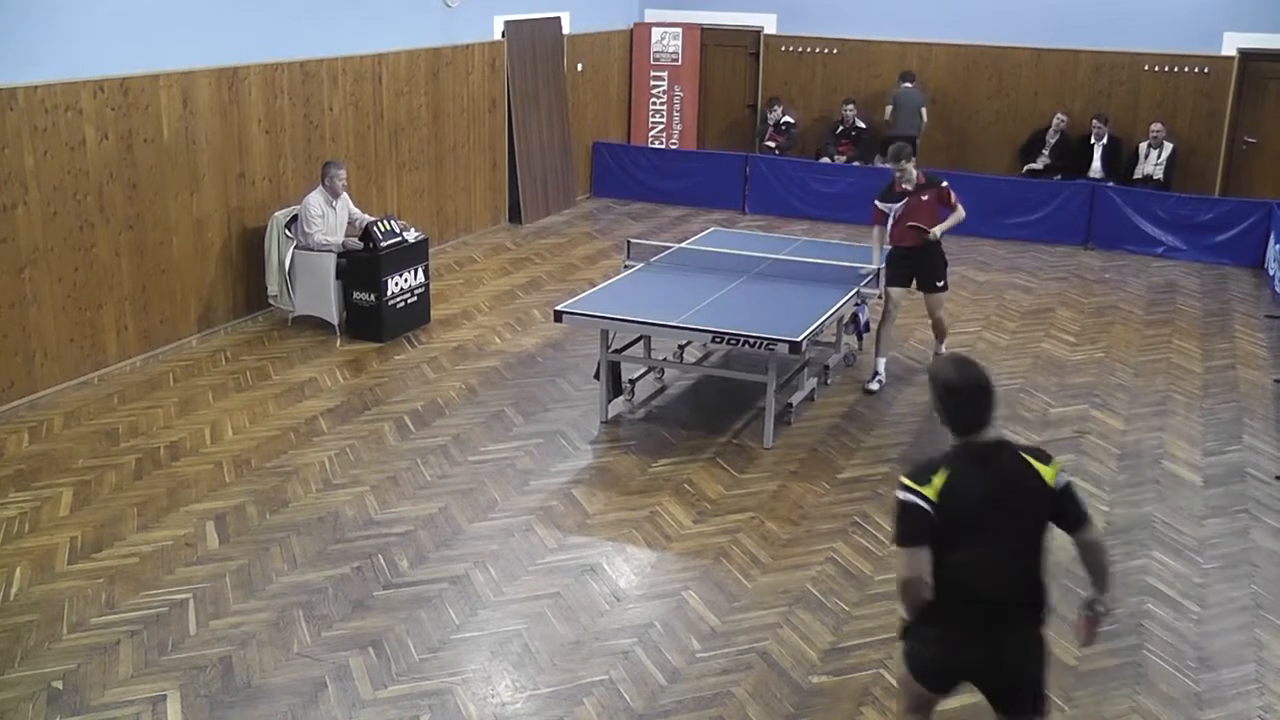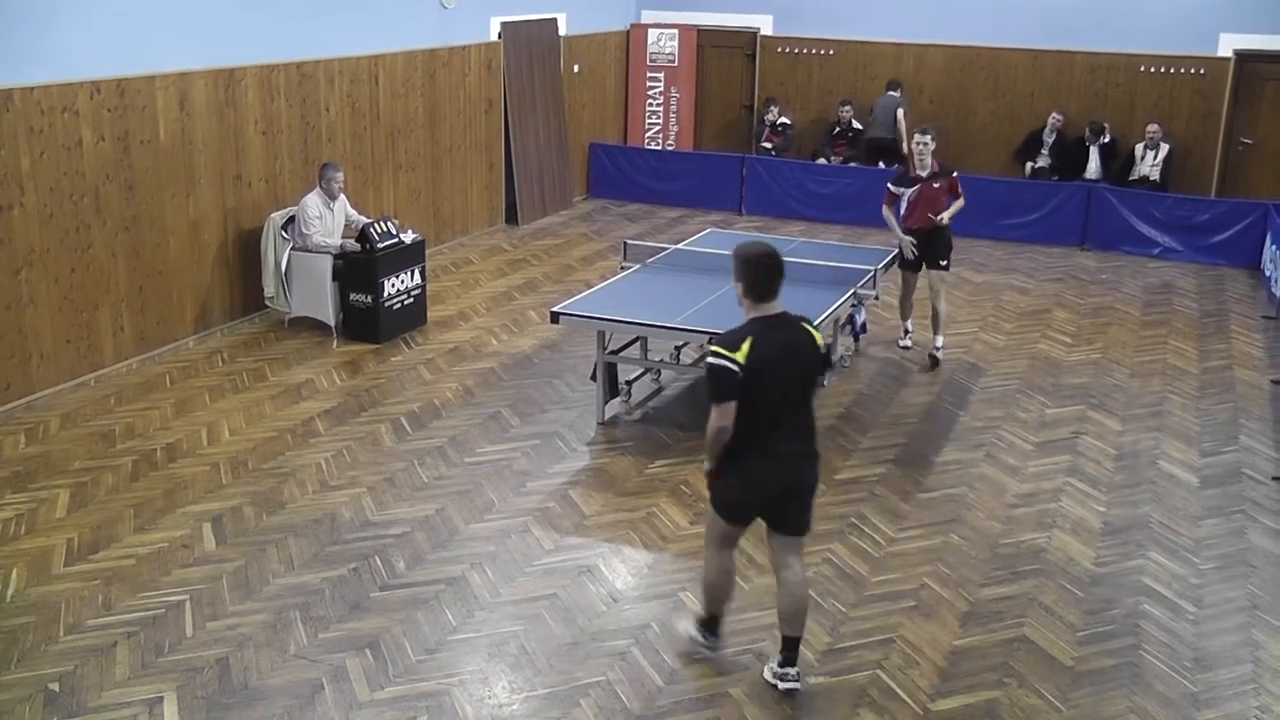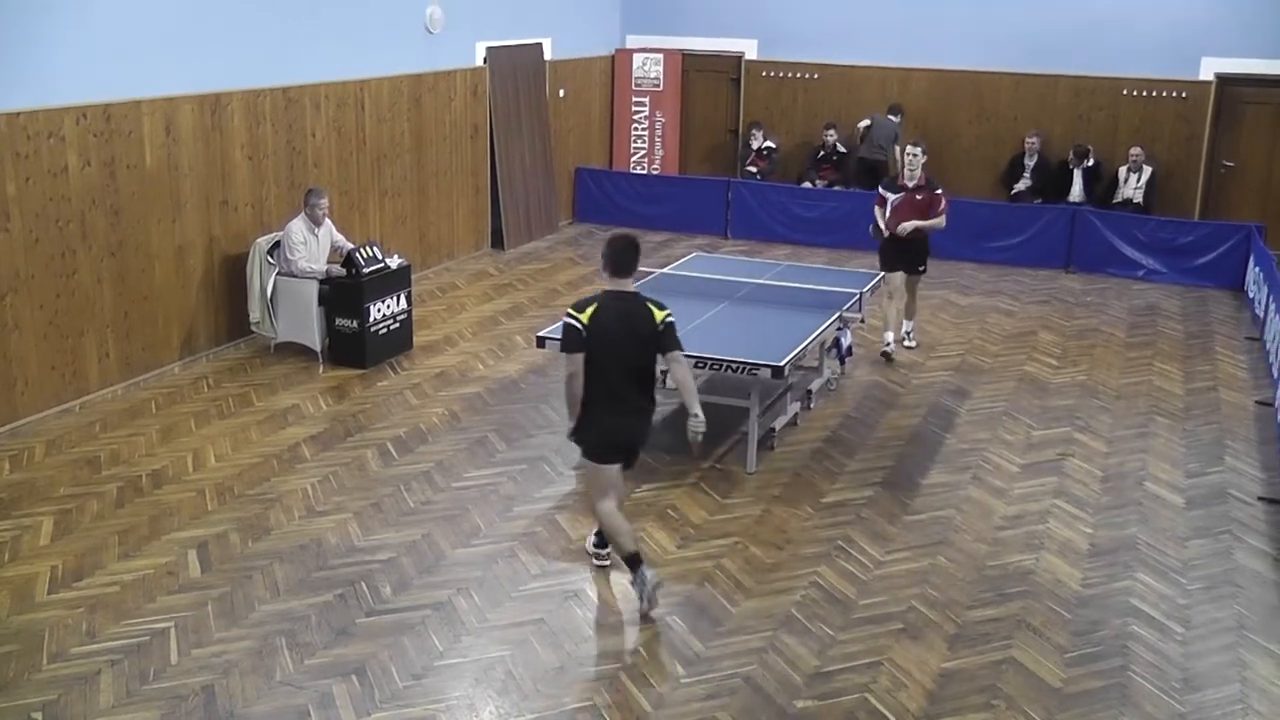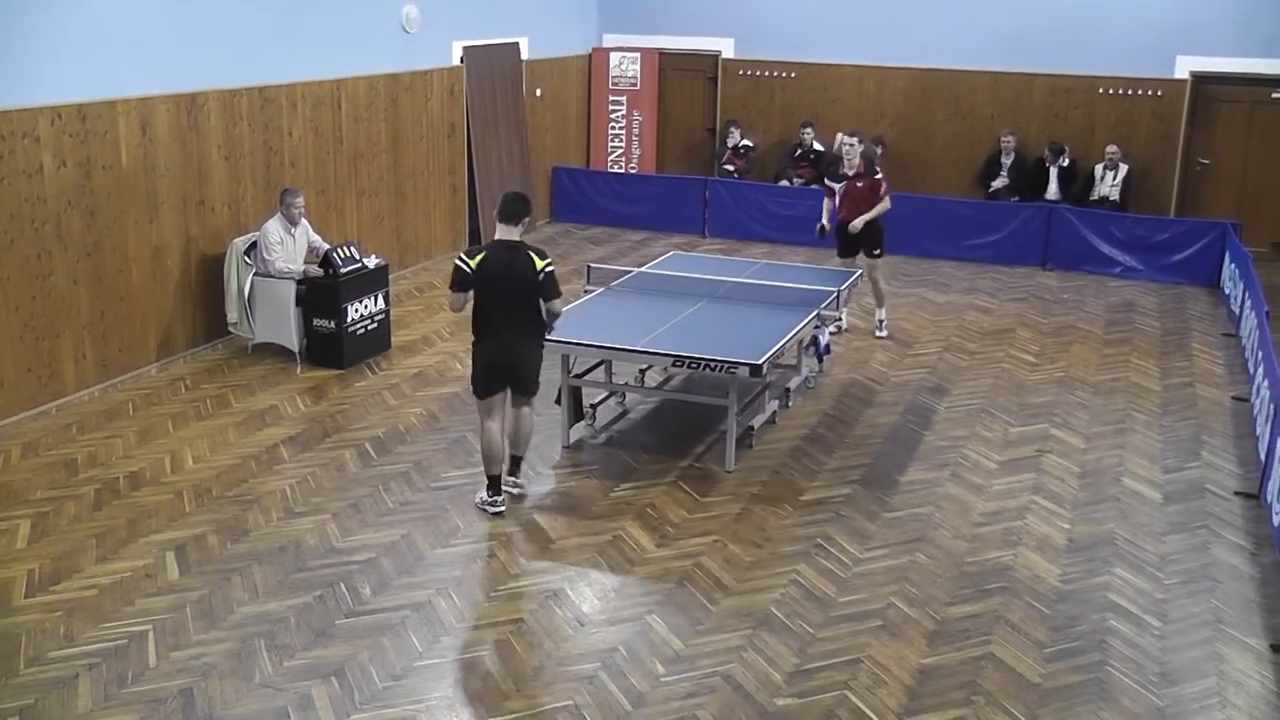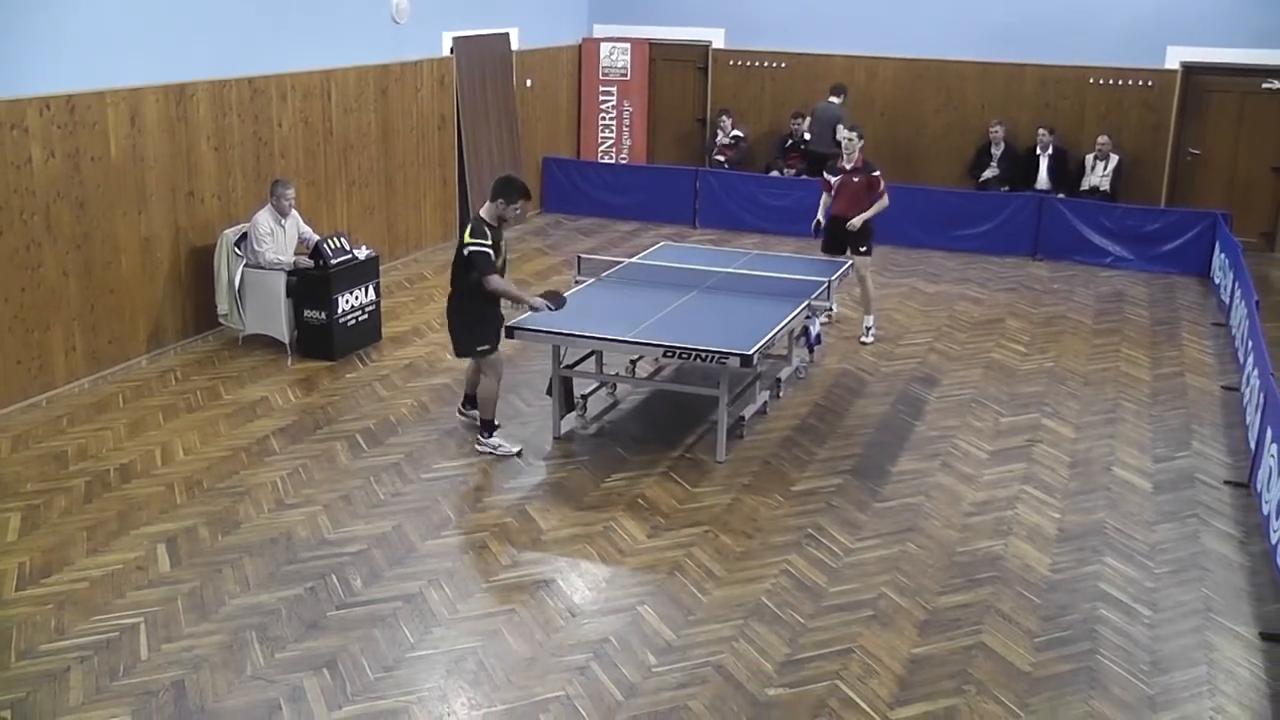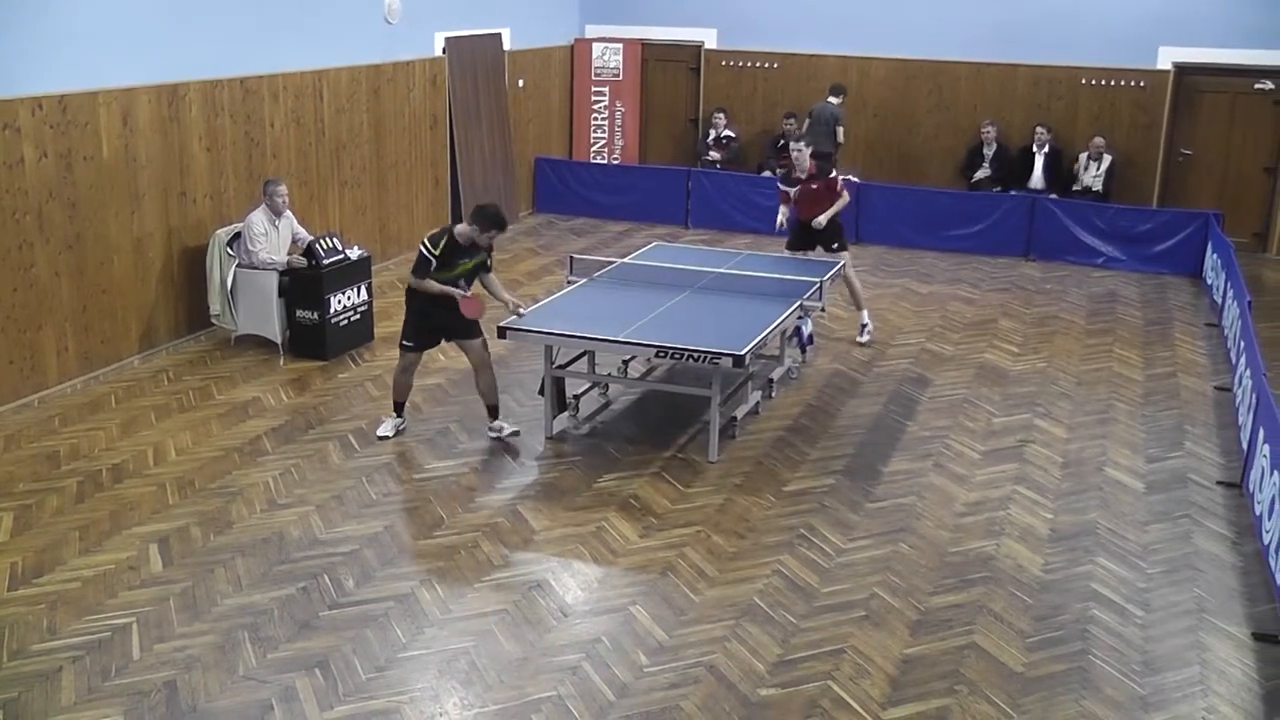
dt=0.7s
person 1, frame 1
left shoulder: (922, 484)
right shoulder: (1040, 467)
left elbow: (911, 578)
right elbow: (1090, 542)
left wrist: (919, 619)
right wrist: (1099, 594)
left hip: (946, 631)
right hip: (1020, 635)
person 1, frame 2
left shoulder: (729, 349)
right shoulder: (809, 333)
left elbow: (722, 425)
left wrist: (711, 460)
left hip: (747, 472)
right hip: (798, 468)
left knee: (719, 546)
right knee: (789, 561)
left ankle: (709, 632)
right ankle: (787, 664)
person 1, frame 3
left shoulder: (580, 313)
right shoulder: (656, 312)
left elbow: (572, 374)
right elbow: (678, 364)
left wrist: (574, 418)
right wrist: (695, 413)
left hip: (599, 420)
right hip: (638, 418)
left knee: (604, 503)
right knee: (614, 485)
left ankle: (640, 571)
right ankle: (602, 546)
person 1, frame 4
left shoulder: (472, 259)
right shoulder: (538, 258)
left elbow: (456, 304)
right elbow: (555, 308)
right wrist: (547, 322)
left hip: (489, 350)
right hip: (527, 349)
left knee: (491, 420)
right knee: (523, 407)
left ankle: (494, 493)
right ankle: (514, 475)
person 1, frame 5
left shoulder: (495, 224)
right shoulder: (478, 235)
right elbow: (490, 280)
left wrist: (520, 294)
right wrist: (526, 299)
left hip: (486, 307)
right hip: (468, 310)
left knee: (484, 364)
right knee: (493, 369)
left ankle: (469, 406)
right ankle: (486, 436)
person 1, frame 6
left shoulder: (483, 245)
right shoulder: (436, 243)
left elbow: (486, 274)
right elbow: (416, 281)
left wrist: (506, 299)
right wrist: (451, 291)
left hip: (459, 307)
right hip: (424, 308)
left knee: (482, 360)
right knee: (407, 364)
left ankle: (494, 420)
right ankle: (397, 416)
person 2, frame 1
left shoulder: (936, 185)
right shoulder: (887, 194)
left elbow: (960, 213)
right elbow: (879, 227)
left wrist: (940, 228)
left hip: (929, 253)
right hip: (899, 254)
left knee: (936, 314)
right knee: (889, 312)
left ankle: (940, 351)
right ankle: (879, 372)
person 2, frame 2
left shoulder: (947, 174)
right shoulder: (900, 178)
left elbow: (960, 199)
right elbow: (887, 209)
left wrist: (948, 214)
right wrist: (901, 236)
left hip: (938, 236)
right hip: (911, 238)
left knee: (936, 292)
right knee: (907, 291)
left ankle: (937, 346)
right ankle: (906, 328)
person 2, frame 3
left shoulder: (932, 189)
right shoulder: (889, 184)
left elbow: (941, 222)
right elbow: (878, 207)
left wrist: (915, 224)
right wrist: (881, 224)
left hip: (916, 244)
right hip: (892, 242)
left knee: (911, 291)
right knee: (891, 292)
left ankle: (907, 330)
right ankle: (889, 342)
person 2, frame 4
left shoulder: (872, 173)
right shoulder: (833, 174)
left elbow: (885, 203)
right elbow: (829, 199)
left wrist: (863, 219)
right wrist: (825, 219)
left hip: (869, 228)
right hip: (845, 228)
left knee: (874, 276)
left ankle: (881, 318)
right ankle: (842, 318)
person 2, frame 5
left shoulder: (870, 171)
right shoulder: (832, 168)
left elbow: (884, 201)
left wrist: (862, 217)
right wrist: (821, 212)
left hip: (859, 227)
right hip: (834, 223)
left knee: (862, 275)
left ankle: (869, 325)
right ankle: (830, 307)
person 2, frame 6
left shoulder: (825, 172)
right shoulder: (786, 178)
left elbow: (845, 197)
right elbow: (785, 204)
left wrist: (826, 215)
right wrist: (782, 216)
left hip: (828, 225)
right hip: (802, 225)
left knee: (846, 273)
left ankle: (865, 322)
